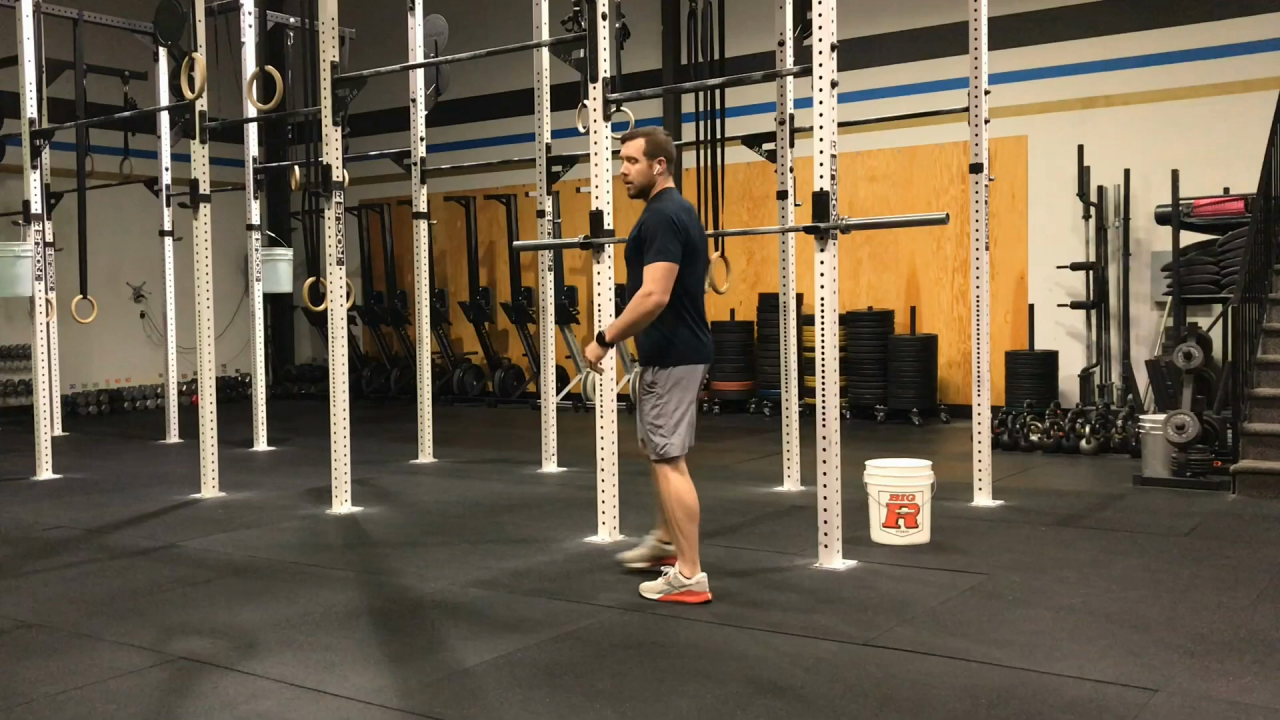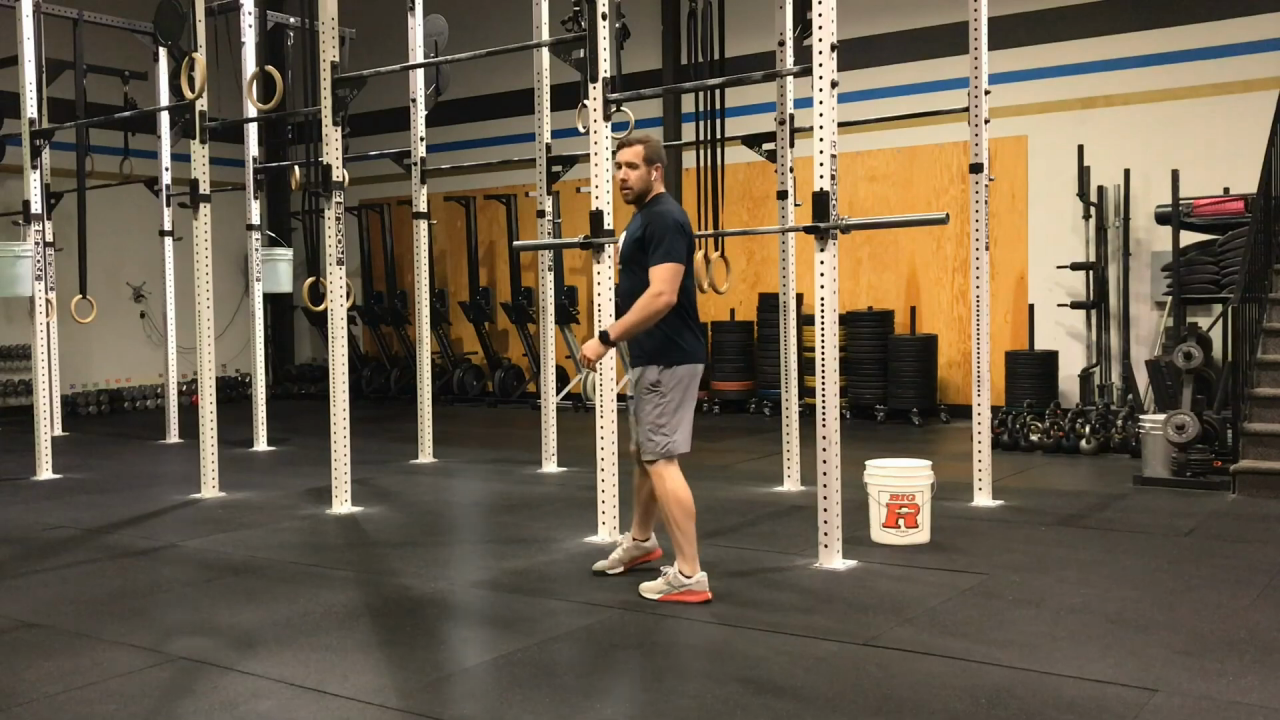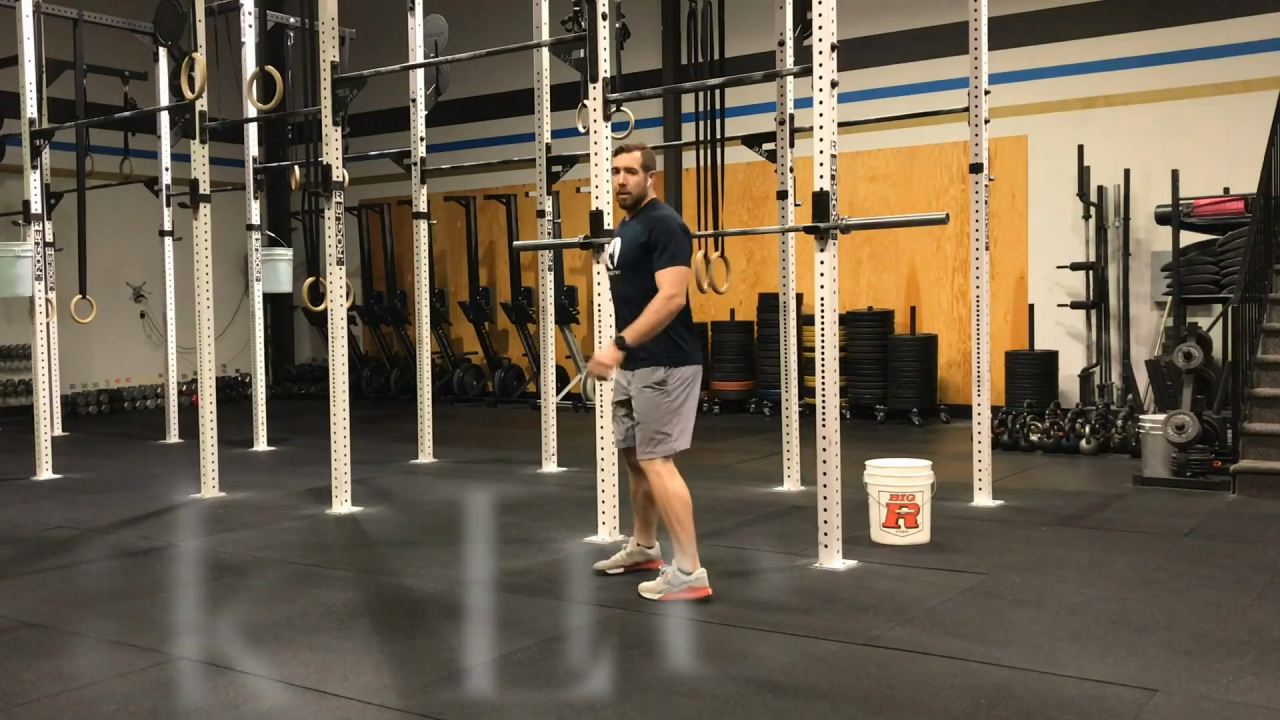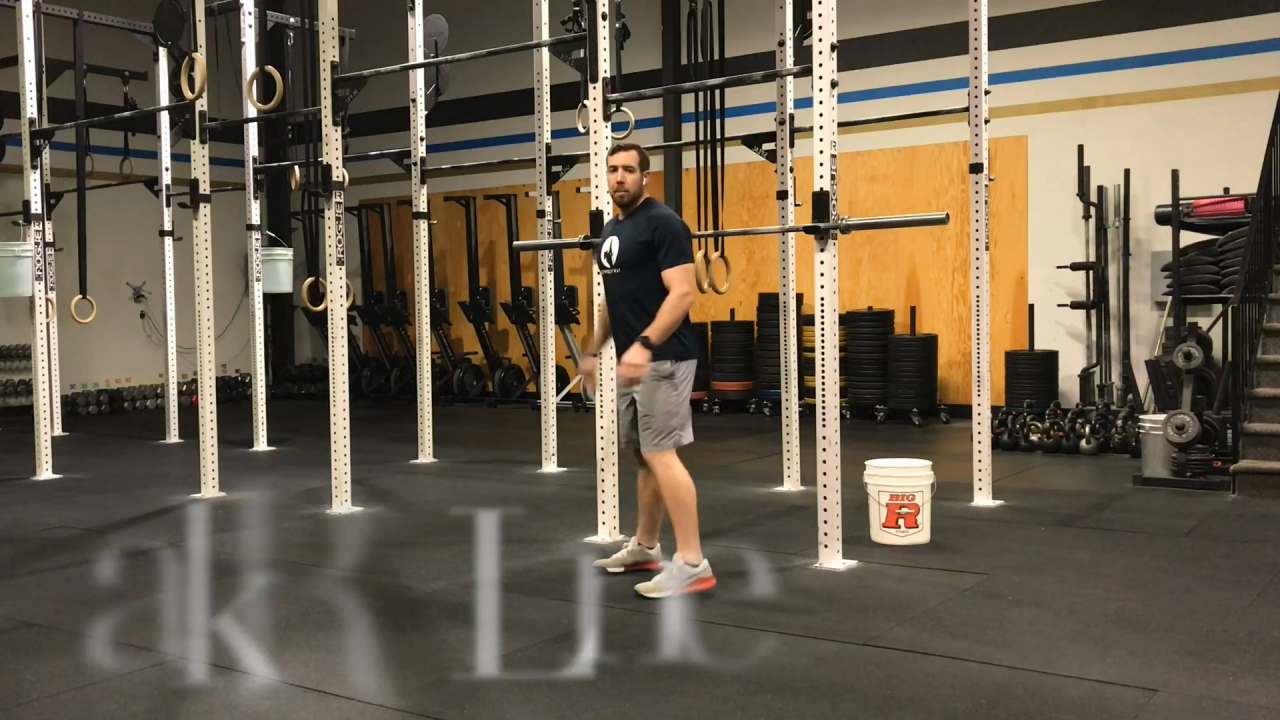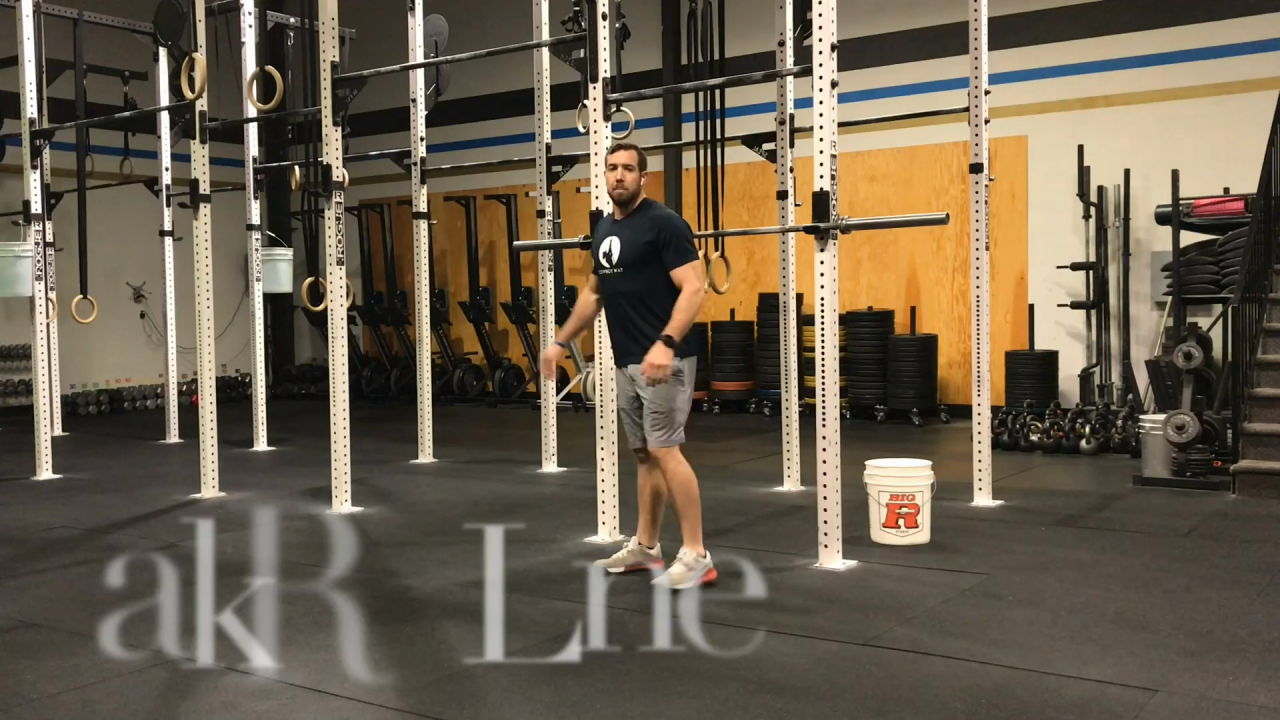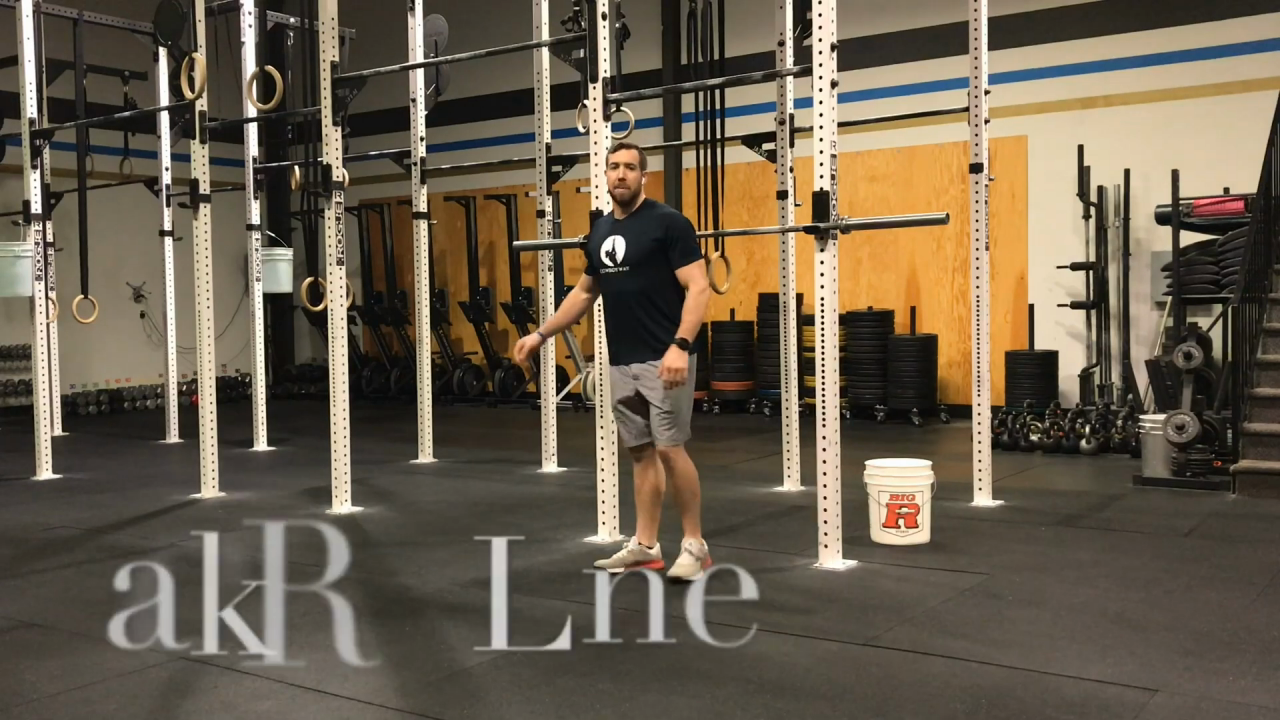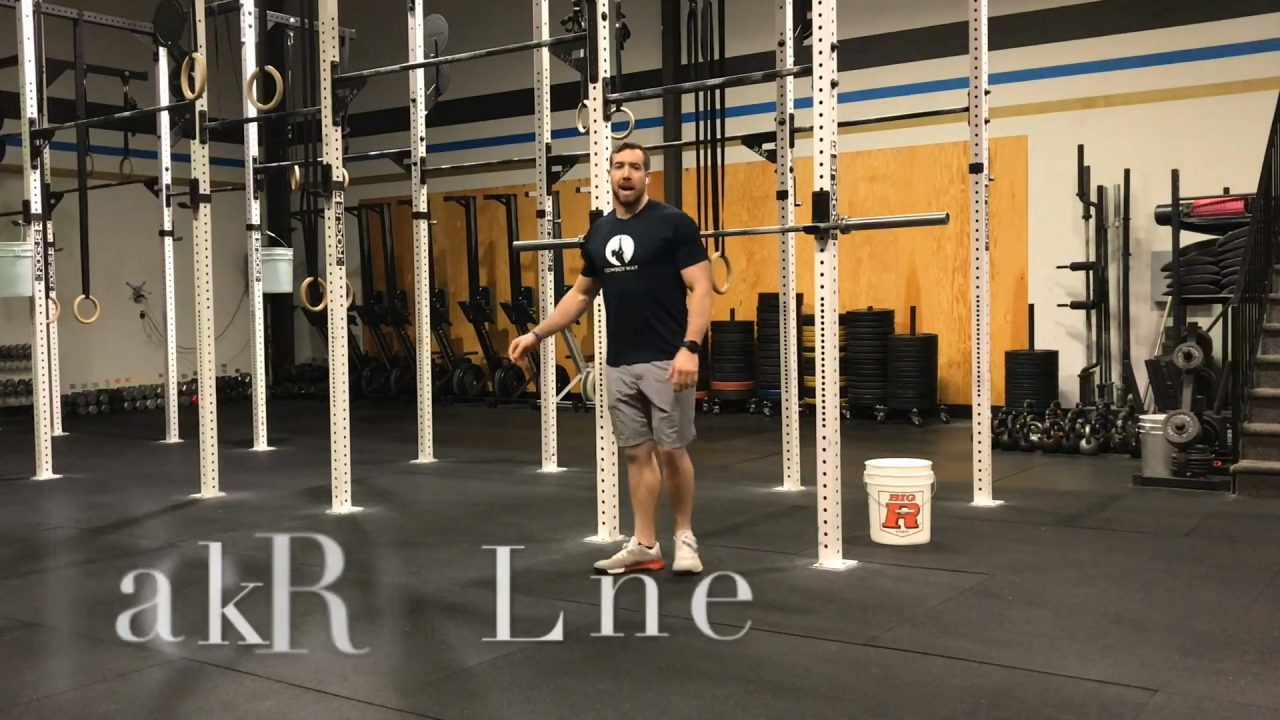
dt=0.1s
person 1, frame 1
left shoulder: (662, 215)
right shoulder: (672, 212)
left elbow: (655, 296)
left wrist: (604, 341)
left hip: (670, 359)
right hip: (674, 354)
left knee: (667, 462)
right knee: (661, 452)
left ankle: (689, 575)
right ankle: (666, 539)
person 1, frame 2
left shoulder: (661, 218)
right shoulder: (652, 217)
left elbow: (661, 295)
left wrist: (605, 339)
left hip: (666, 359)
right hip: (658, 357)
left knee: (661, 461)
right knee: (643, 454)
left ankle: (689, 575)
right ankle: (640, 541)
person 1, frame 3
left shoulder: (663, 224)
right shoulder: (625, 229)
left elbow: (670, 296)
left wrist: (621, 344)
right wrist: (621, 347)
left hip: (663, 364)
right hip: (638, 364)
left knee: (656, 462)
right knee: (634, 457)
left ankle: (688, 571)
right ankle: (643, 546)
person 1, frame 4
left shoulder: (663, 223)
right shoulder: (612, 229)
left elbow: (681, 294)
left wrist: (646, 345)
right wrist: (592, 349)
left hip: (663, 360)
right hip: (634, 362)
left knee: (660, 455)
right knee: (643, 456)
left ankle: (691, 564)
right ankle: (644, 546)
person 1, frame 5
left shoulder: (664, 222)
right shoulder: (603, 230)
left elbow: (693, 290)
right elbow: (595, 294)
left wrist: (667, 344)
right wrist: (561, 341)
left hip: (664, 359)
right hip: (627, 362)
left knee: (664, 450)
right knee: (643, 454)
left ankle: (695, 552)
right ankle: (645, 545)
person 1, frame 6
left shoulder: (668, 223)
right shoulder: (601, 230)
left elbow: (698, 289)
right elbow: (584, 292)
left wrist: (681, 345)
right wrist: (541, 334)
left hip: (661, 357)
right hip: (622, 361)
left knee: (669, 450)
right knee: (641, 452)
left ankle: (694, 543)
right ankle: (645, 545)
person 1, frame 7
left shoulder: (674, 223)
right shoulder: (600, 233)
left elbow: (701, 288)
right elbow: (581, 294)
left wrist: (691, 348)
right wrist: (536, 334)
left hip: (666, 360)
right hip: (621, 363)
left knee: (671, 451)
right knee: (637, 453)
left ankle: (684, 536)
right ankle: (644, 545)
